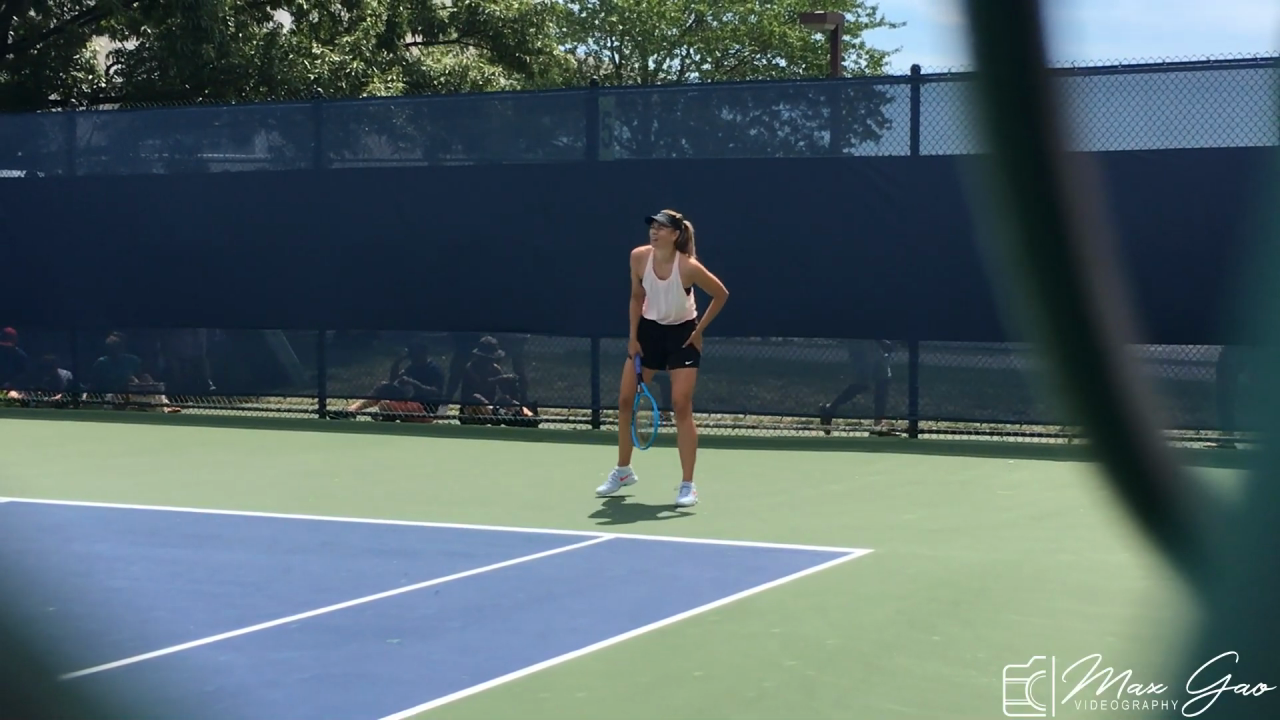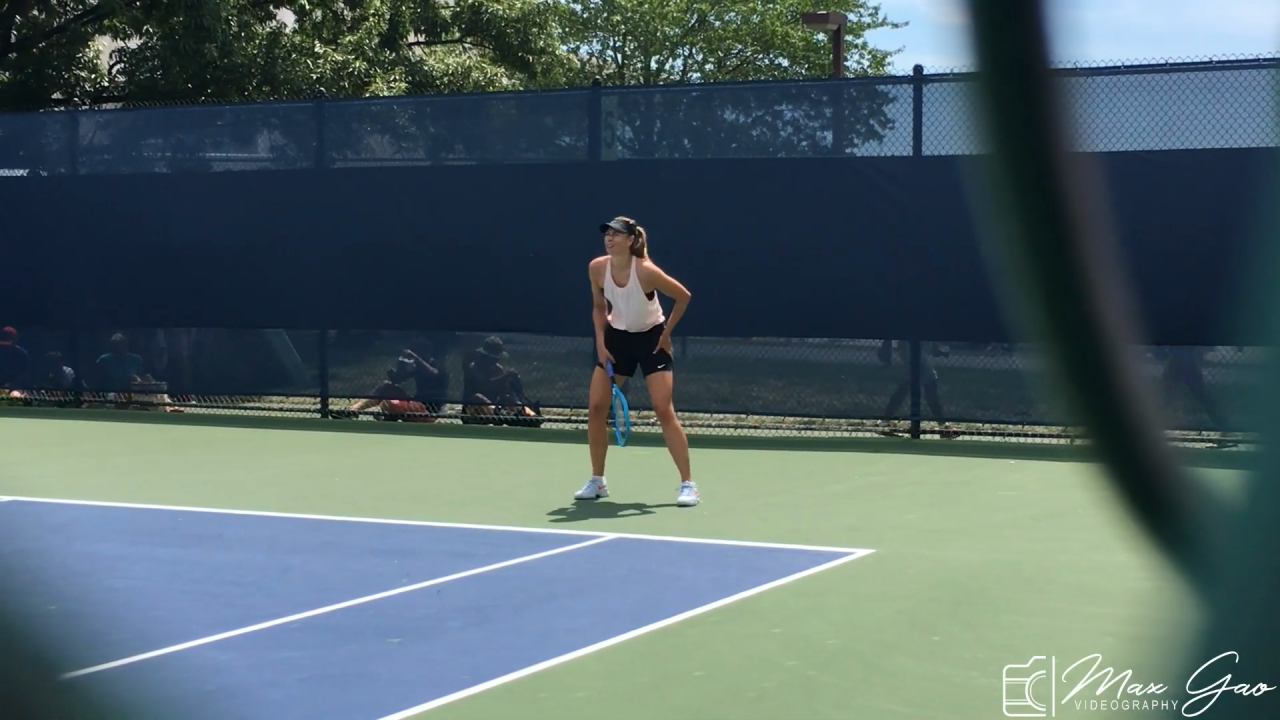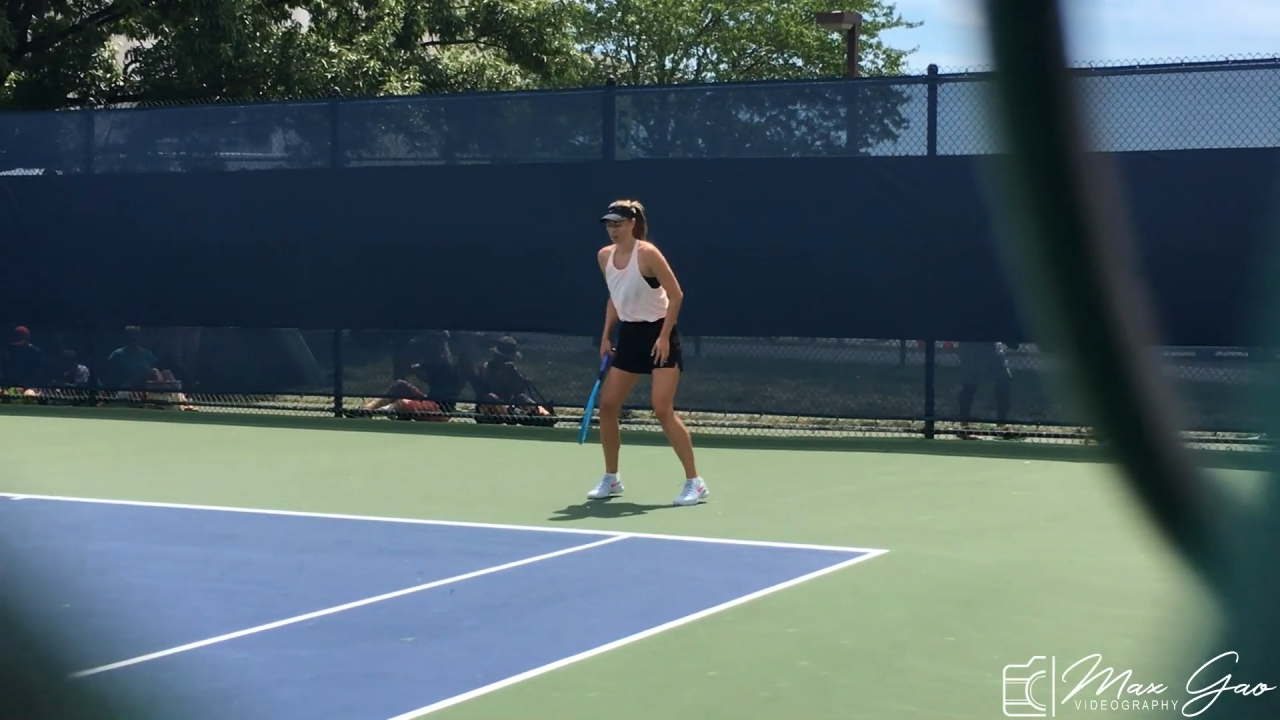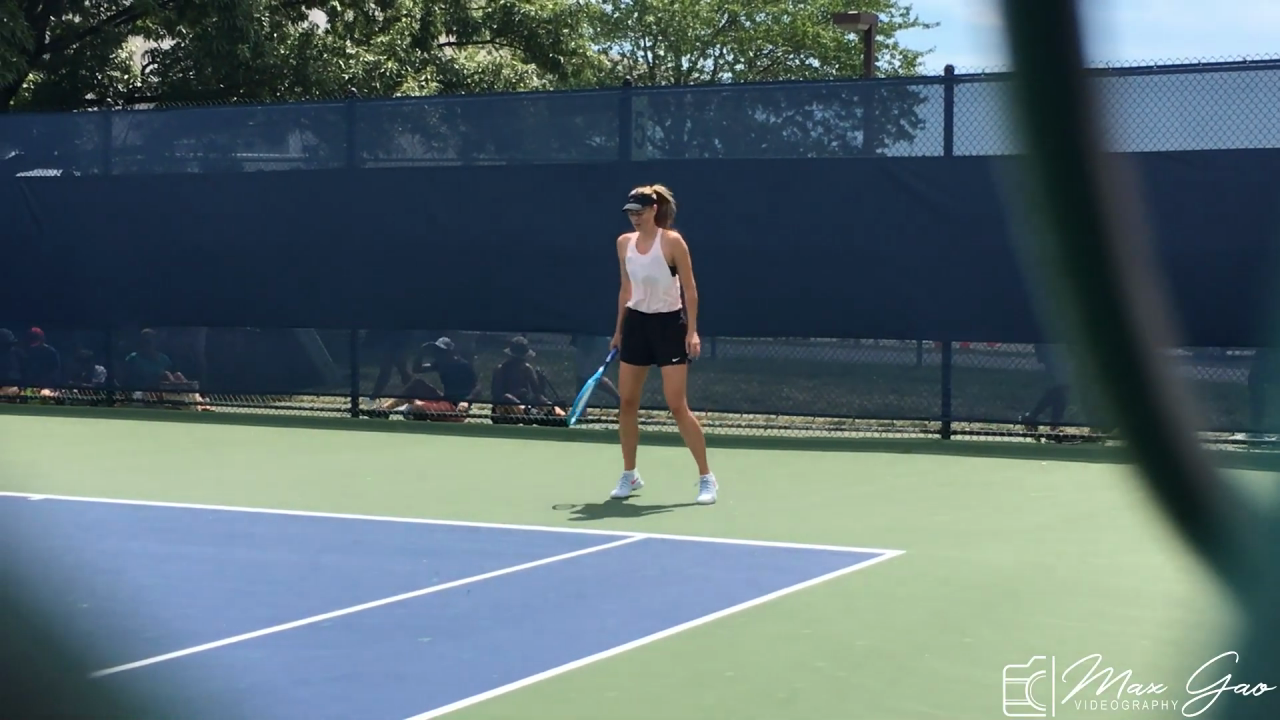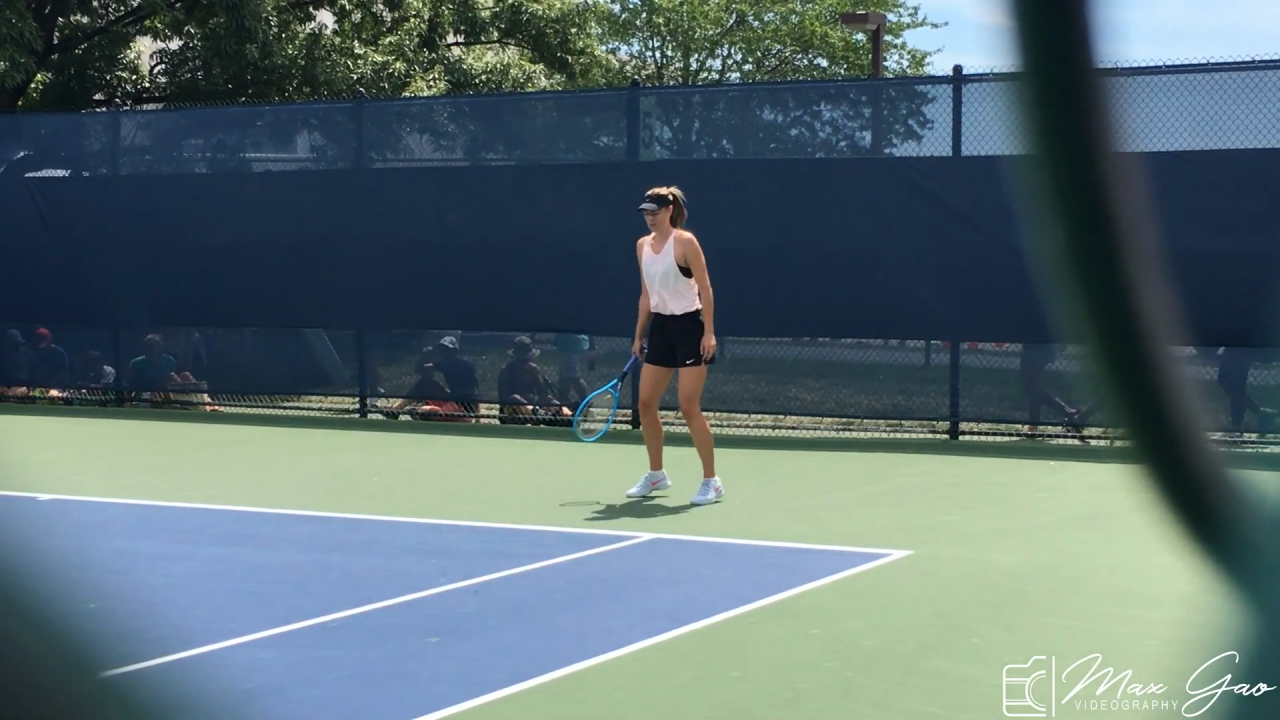
dt=0.4s
person 1, frame 1
left shoulder: (688, 266)
right shoulder: (638, 256)
left elbow: (721, 294)
right elbow: (637, 297)
left wrist: (699, 329)
right wrist: (633, 336)
left hip: (683, 333)
right hip: (649, 330)
left knee: (681, 407)
right knee: (625, 400)
left ankle: (688, 485)
right ankle: (622, 470)
person 1, frame 2
left shoulder: (645, 270)
right shoulder: (597, 267)
left elbow: (683, 296)
left wrist: (667, 332)
right wrist: (600, 341)
left hip: (651, 340)
right hip: (617, 338)
left knee: (664, 411)
right knee: (596, 407)
left ankle: (688, 484)
right ankle: (597, 481)
person 1, frame 3
left shoulder: (647, 252)
right shoulder: (604, 256)
left elbow: (676, 294)
left wrist: (665, 335)
right wrist: (606, 335)
left hip: (658, 333)
right hip: (629, 334)
left knee: (663, 411)
right knee: (607, 406)
left ankle: (695, 482)
right ankle: (611, 478)
person 1, frame 4
left shoulder: (672, 239)
right shoulder: (624, 242)
left elbow: (689, 287)
left wrist: (692, 330)
right wrist: (618, 329)
left hip: (669, 324)
right hip: (637, 323)
left knee: (677, 405)
right knee: (627, 403)
left ankle: (707, 478)
right ankle: (630, 475)
person 1, frame 5
left shoulder: (685, 240)
right shoulder: (642, 245)
left elbow: (705, 288)
left wrist: (709, 331)
right wrist: (638, 335)
left hip: (688, 325)
right hip: (660, 327)
left knee: (689, 408)
right knee: (646, 404)
left ankle: (711, 481)
right ankle: (656, 474)
